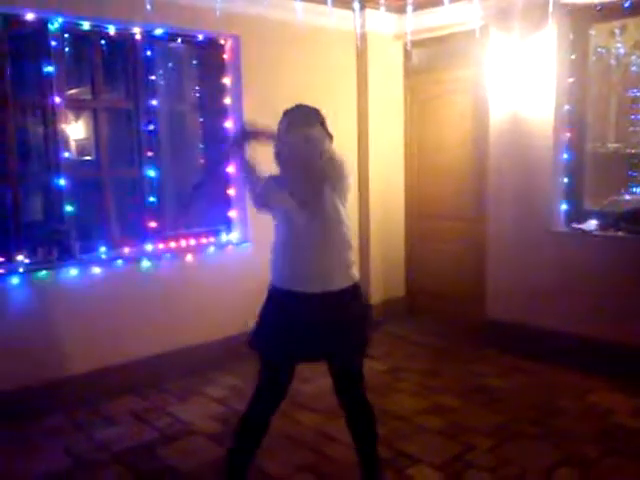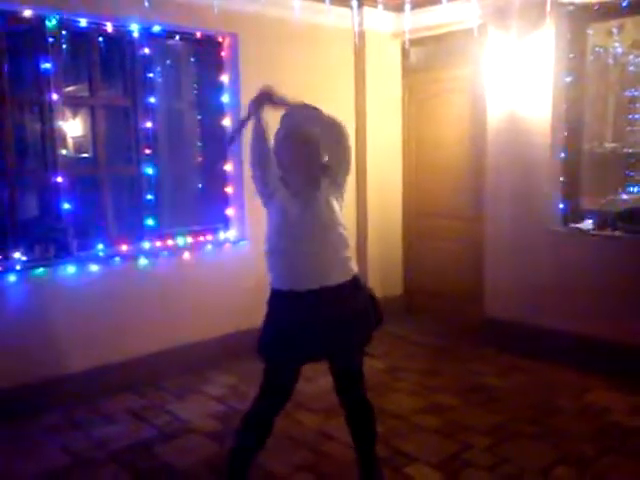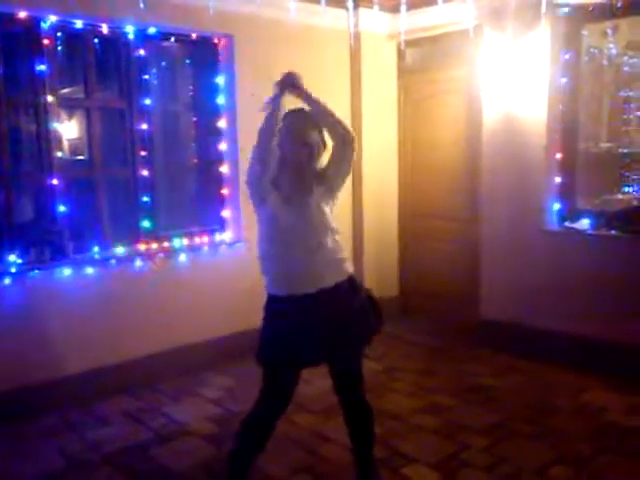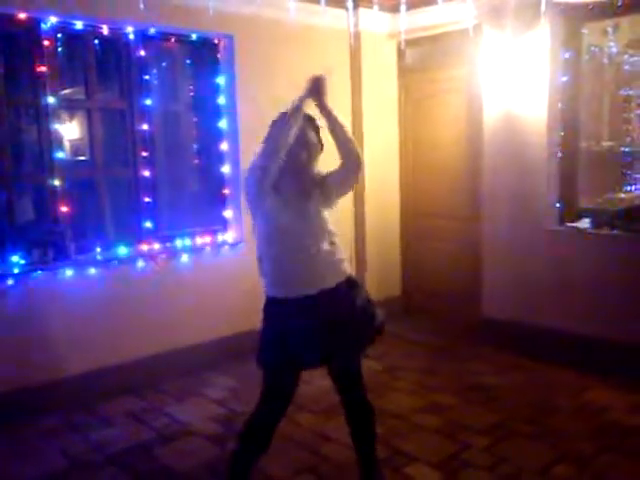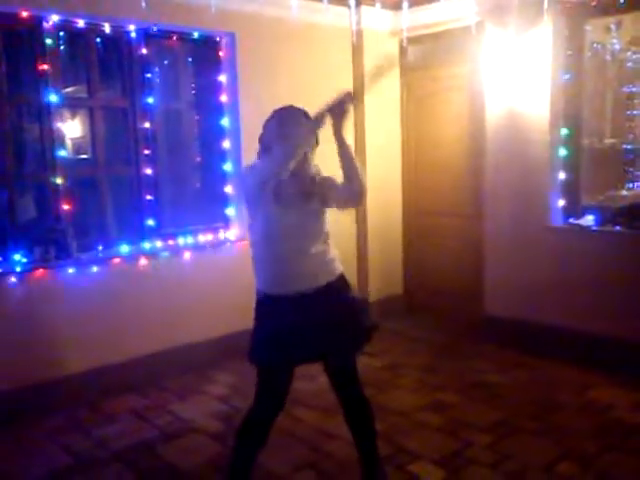
dt=0.1s
person 1, frame 1
left shoulder: (334, 177)
right shoulder: (275, 185)
left elbow: (319, 151)
right elbow: (263, 199)
left wrist: (261, 135)
right wrist: (244, 157)
left hip: (338, 300)
right hip: (289, 302)
left knee: (352, 395)
right knee: (267, 398)
person 1, frame 2
left shoulder: (330, 182)
right shoulder: (271, 183)
left elbow: (337, 135)
right elbow: (261, 157)
left wrist: (286, 103)
right wrist: (259, 115)
left hip: (341, 297)
right hip: (290, 302)
left knee: (352, 392)
right knee: (271, 397)
person 1, frame 3
left shoulder: (323, 186)
right shoulder: (262, 186)
left elbow: (346, 140)
right elbow: (264, 153)
left wrist: (303, 96)
right wrist: (277, 103)
left hip: (337, 300)
right hip: (288, 307)
left knee: (351, 393)
right knee: (273, 401)
person 1, frame 4
left shoulder: (319, 186)
right shoulder: (257, 185)
left elbow: (353, 171)
right elbow: (272, 152)
left wrist: (324, 110)
right wrist: (301, 106)
left hip: (336, 299)
right hip: (287, 308)
left knee: (353, 392)
right knee: (274, 403)
person 1, frame 5
left shoulder: (318, 187)
right shoulder: (255, 183)
left elbow: (355, 195)
right elbow: (278, 160)
left wrist: (337, 129)
right wrist: (320, 117)
left hip: (328, 298)
right hip: (279, 306)
left knee: (350, 391)
right knee: (269, 402)
